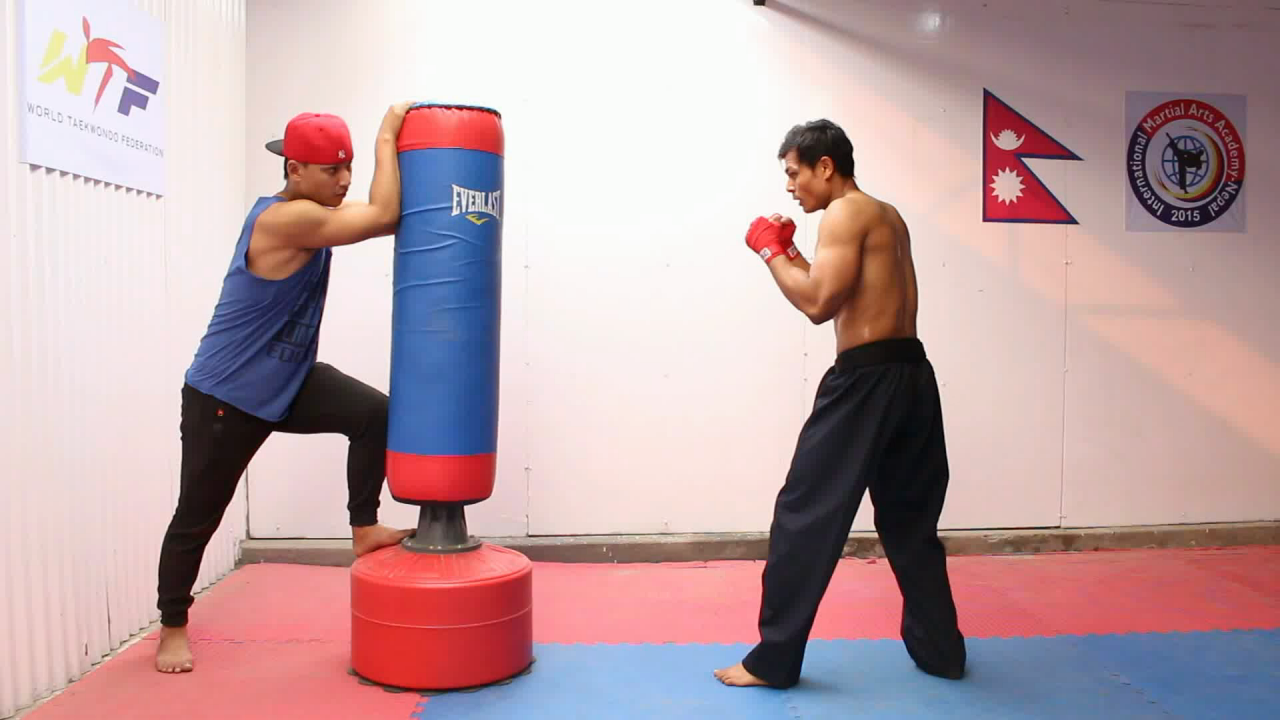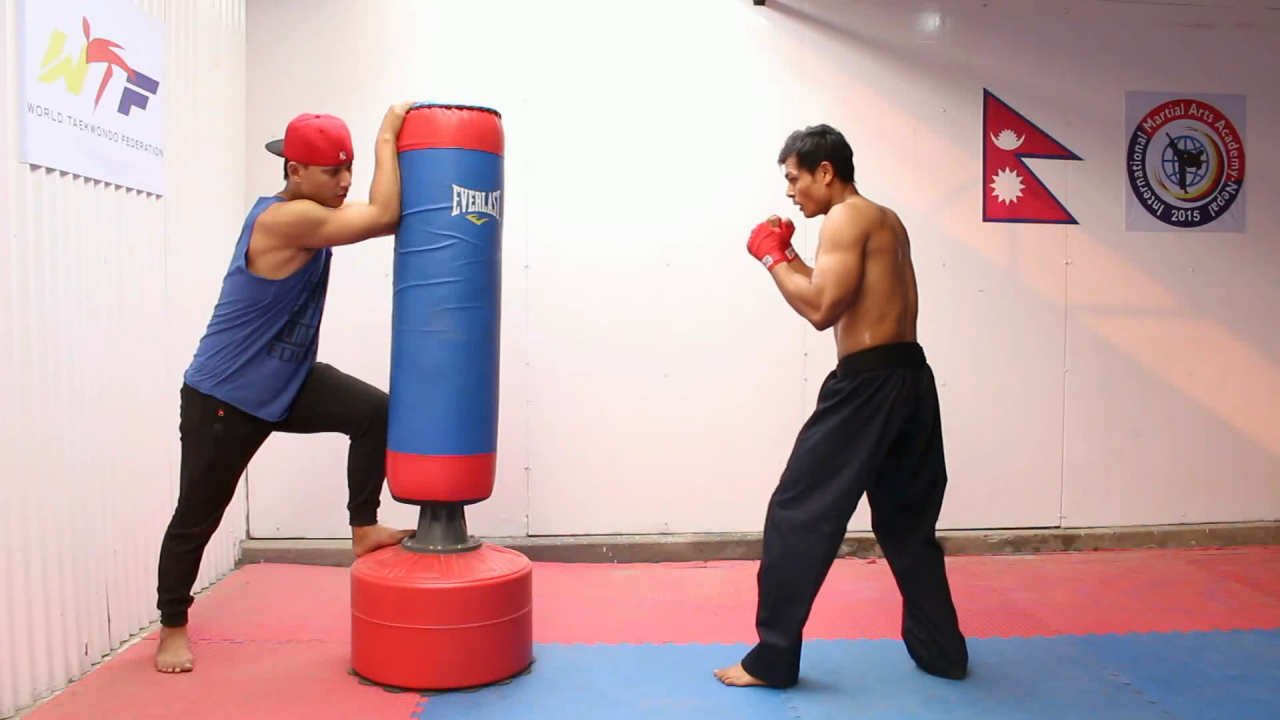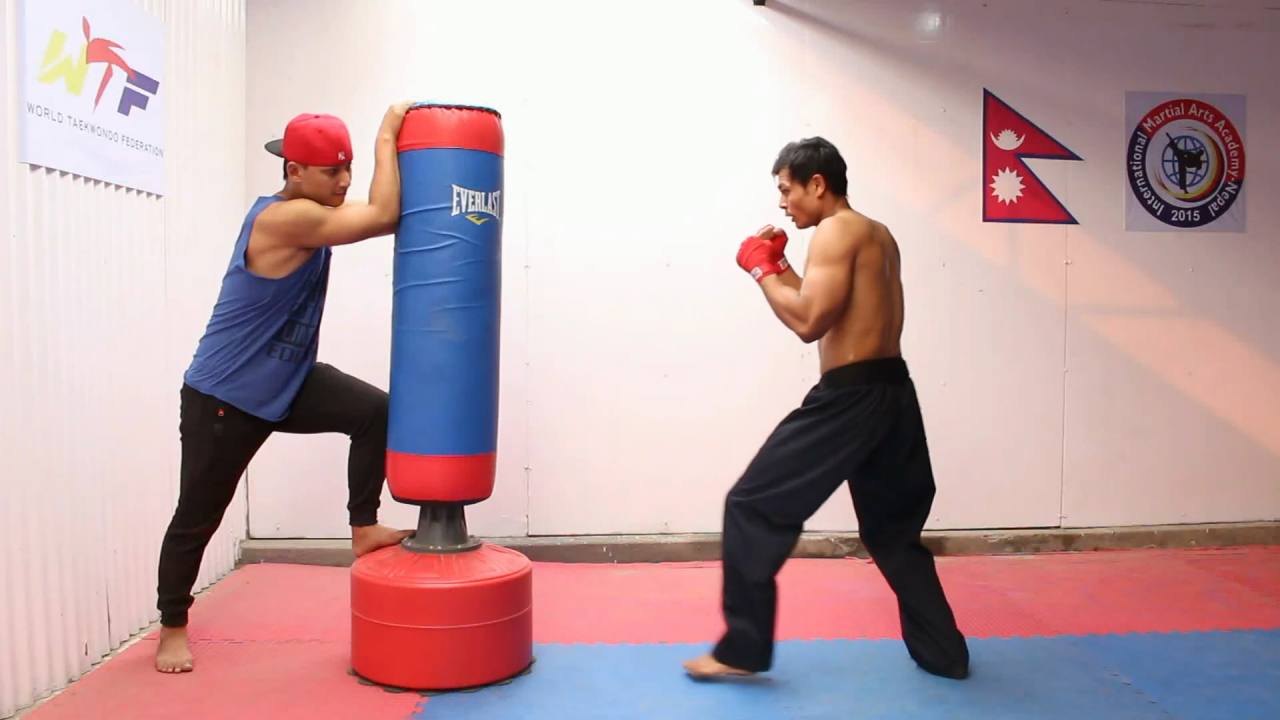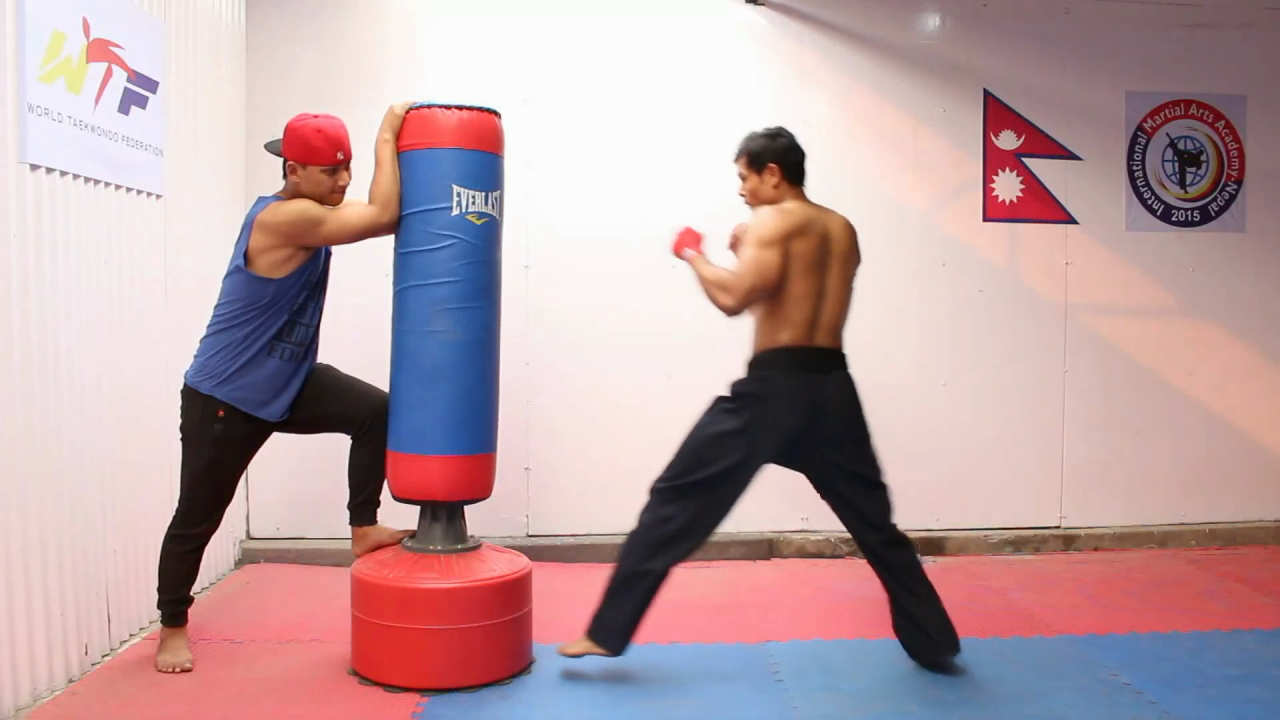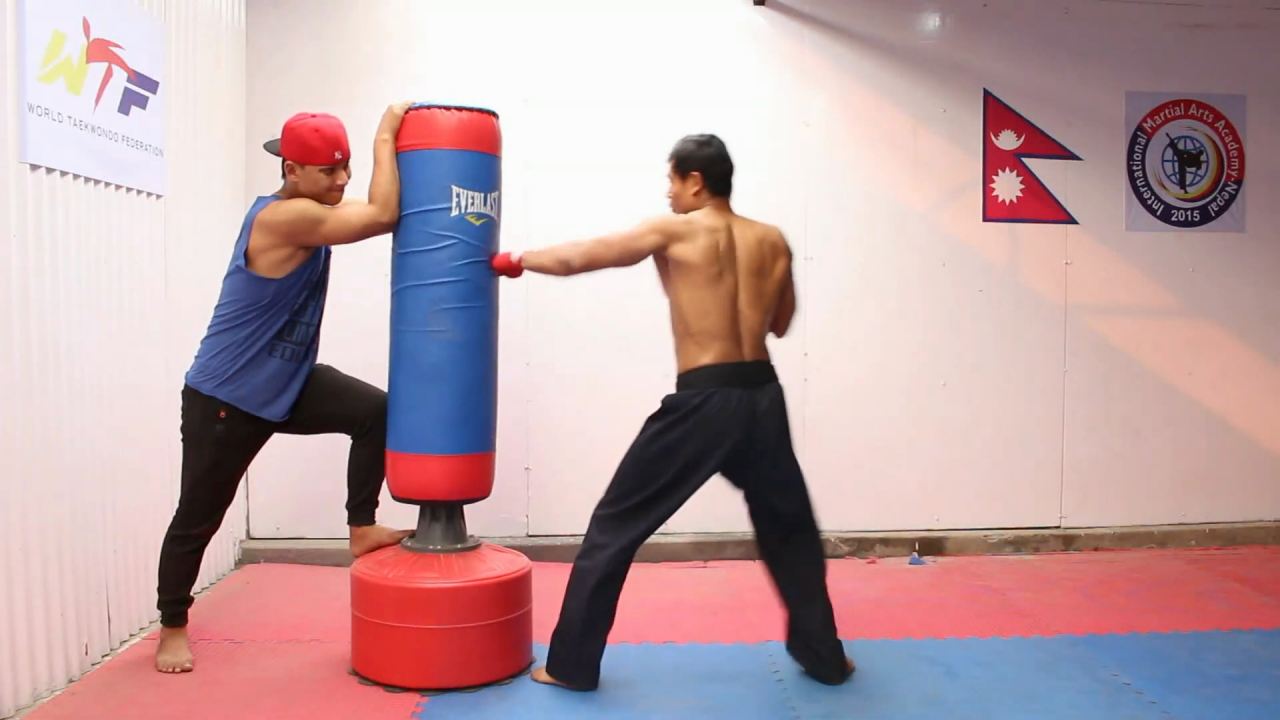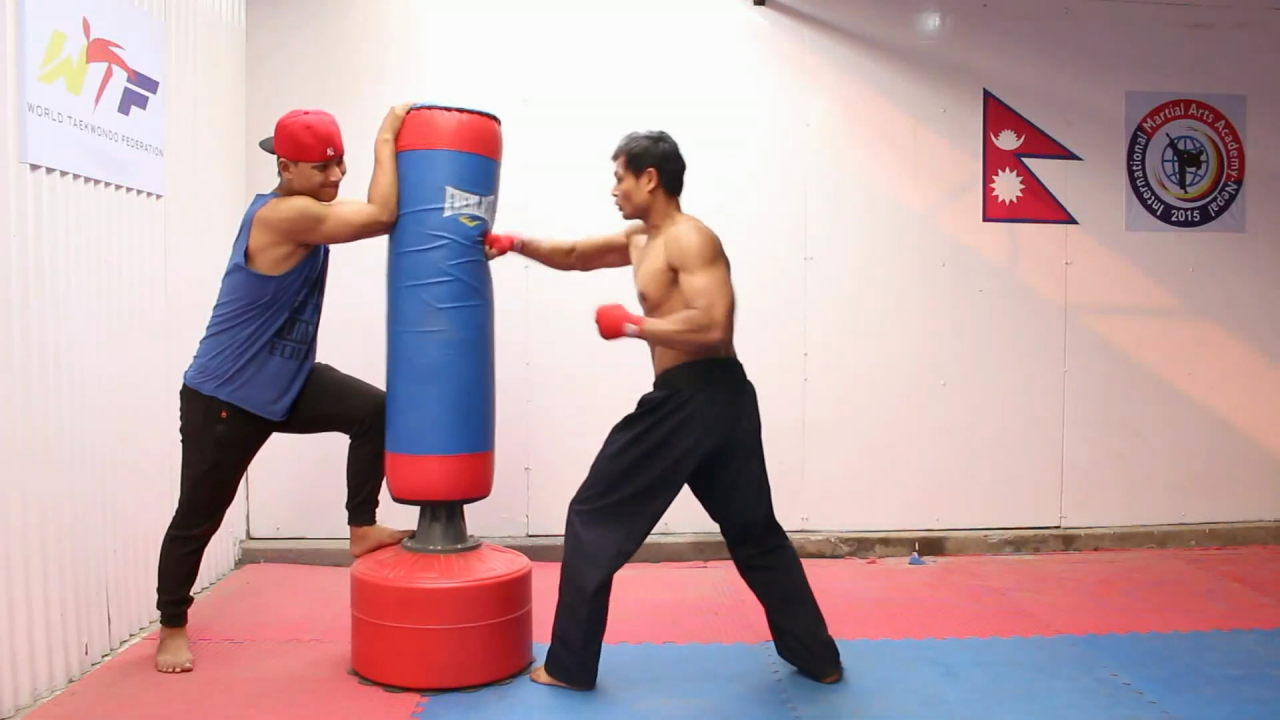
dt=0.7s
person 1, frame 1
left shoulder: (314, 212)
right shoulder: (283, 219)
left elbow: (385, 217)
right elbow: (381, 216)
right wrist: (388, 135)
left hip: (289, 382)
right hip: (224, 396)
left knee: (374, 414)
right knee: (199, 516)
left ankle: (364, 530)
right ankle: (173, 628)
person 1, frame 2
left shoulder: (313, 212)
right shoulder: (284, 219)
left elbow: (387, 218)
right elbow: (381, 216)
right wrist: (388, 136)
left hip: (288, 381)
right hip: (223, 396)
left knee: (376, 411)
right knee: (198, 516)
left ankle: (363, 529)
right ankle: (173, 628)
person 1, frame 3
left shoulder: (313, 212)
right shoulder: (283, 219)
left elbow: (384, 216)
right elbow: (381, 216)
right wrist: (387, 135)
left hip: (288, 382)
right hip: (223, 396)
left knee: (377, 411)
right knee: (198, 517)
left ankle: (363, 529)
right ankle: (172, 628)
person 1, frame 4
left shoulder: (314, 211)
right shoulder: (282, 219)
left elbow: (382, 216)
right elbow: (381, 217)
right wrist: (388, 136)
left hip: (289, 382)
right hip: (224, 395)
left knee: (375, 412)
right knee: (198, 517)
left ankle: (363, 529)
right ankle: (172, 628)
person 1, frame 5
left shoulder: (313, 211)
right shoulder: (282, 218)
left elbow: (381, 215)
right elbow: (380, 216)
right wrist: (387, 136)
left hip: (289, 383)
right hip: (224, 396)
left knee: (375, 412)
right knee: (199, 518)
left ankle: (361, 529)
right ankle: (172, 628)
person 1, frame 6
left shoulder: (311, 209)
right shoulder: (282, 215)
left elbow: (380, 216)
right elbow: (380, 216)
right wrist: (387, 138)
left hip: (288, 382)
right hip: (223, 395)
left knee: (374, 411)
right knee: (199, 517)
left ankle: (361, 529)
right ankle: (172, 628)
person 2, frame 1
left shoulder: (844, 213)
right shoulder: (888, 216)
left elbow: (819, 304)
left wrist: (769, 253)
right wrist: (790, 252)
left hip: (868, 379)
right hip: (909, 376)
left knee: (805, 513)
right knee: (910, 519)
left ankle: (775, 658)
right ankle: (940, 649)
person 2, frame 2
left shoulder: (846, 218)
right shoulder: (887, 220)
left elbow: (821, 310)
left wrist: (771, 258)
right wrist: (790, 255)
left hip: (869, 384)
right hip: (909, 381)
left knee: (798, 514)
right knee: (907, 522)
left ankle: (773, 659)
right ankle: (941, 650)
person 2, frame 3
left shoulder: (835, 232)
right shoulder: (879, 235)
left elbow: (809, 323)
left wrist: (760, 270)
right wrist: (781, 266)
left hip: (851, 399)
right hip: (892, 395)
left knee: (752, 507)
right knee: (895, 531)
left ankle: (742, 647)
right ankle: (943, 651)
person 2, frame 4
left shoulder: (773, 220)
right shoulder: (843, 230)
left elbow: (734, 298)
left wrist: (692, 252)
left hip: (774, 387)
right hip: (831, 386)
left knee: (677, 499)
right knee: (871, 518)
left ankle: (608, 631)
right ankle: (933, 642)
person 2, frame 5
left shoulder: (671, 231)
right shoulder: (772, 241)
left elbow: (579, 257)
left wrist: (519, 260)
left hip: (702, 404)
right hip: (762, 397)
left knee: (614, 525)
right knee: (790, 529)
left ankle: (570, 664)
right ankle: (824, 655)
person 2, frame 6
left shoulder: (690, 239)
right shoulder: (643, 239)
left elbow: (712, 328)
right elbow: (577, 254)
left wrist: (630, 325)
right wrist: (517, 244)
left hip: (690, 401)
right hip: (724, 398)
left knee: (594, 520)
right knee: (755, 532)
left ankle: (570, 666)
right ankle: (817, 656)
